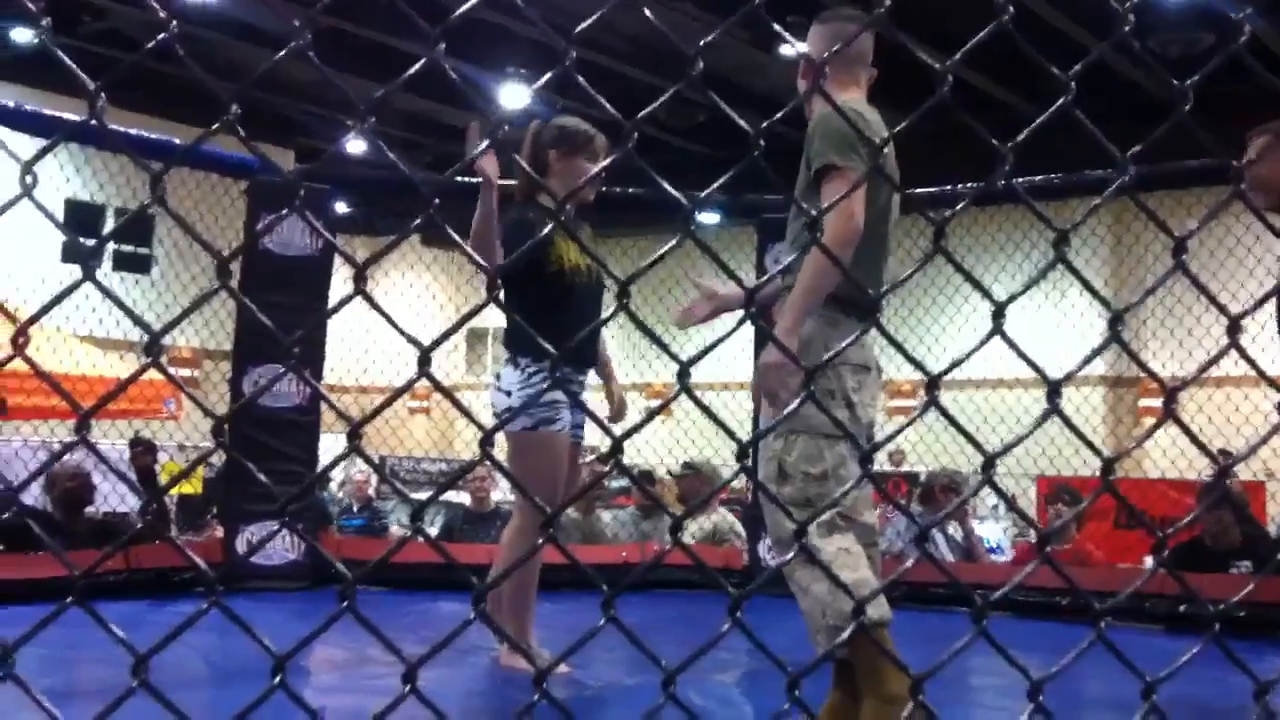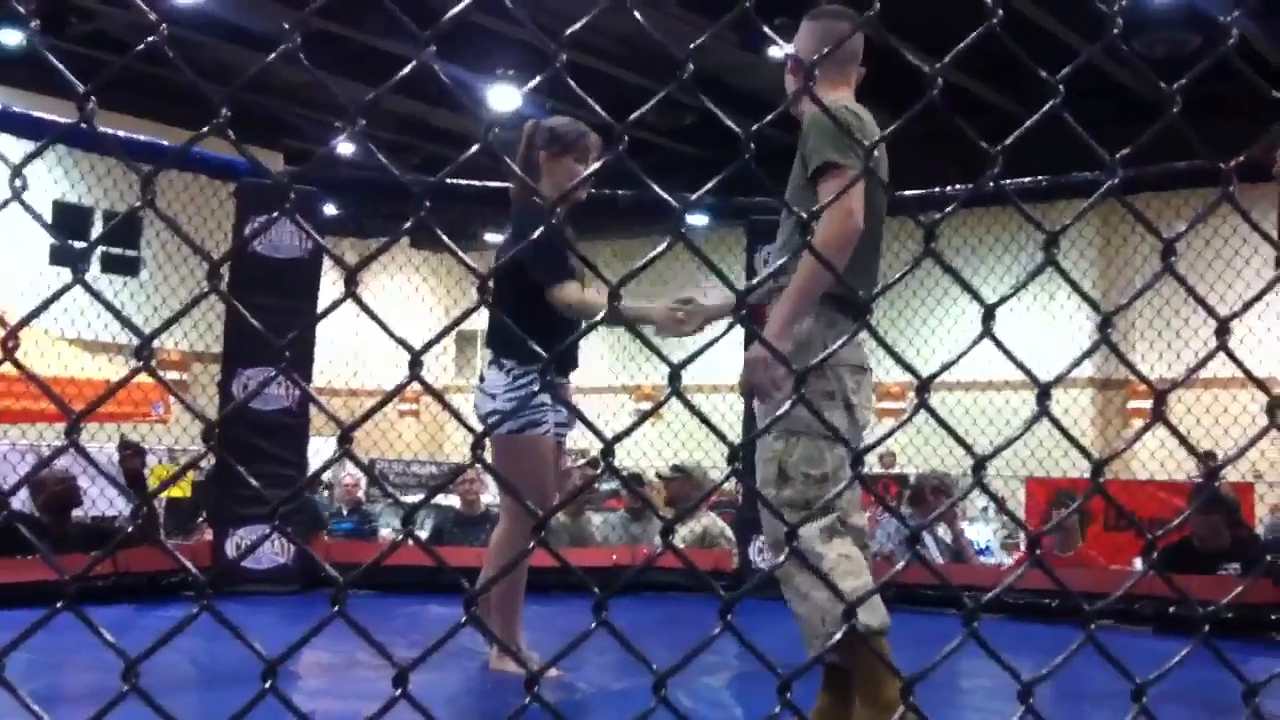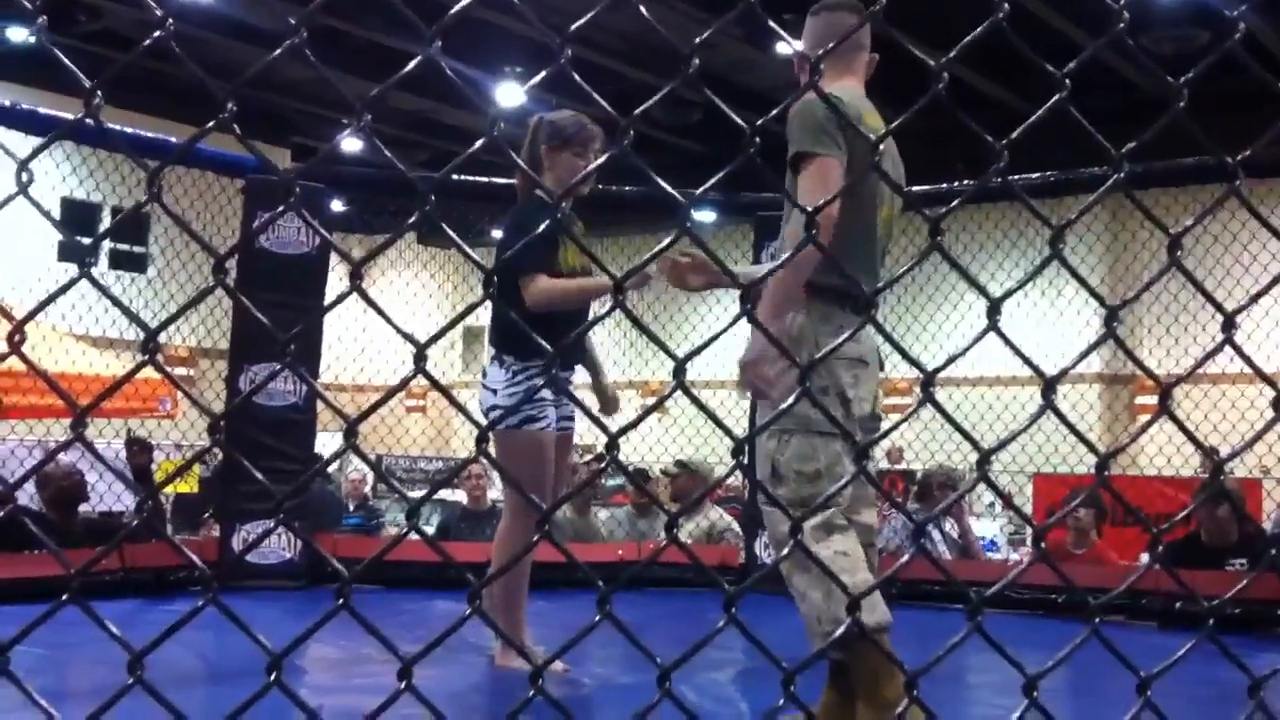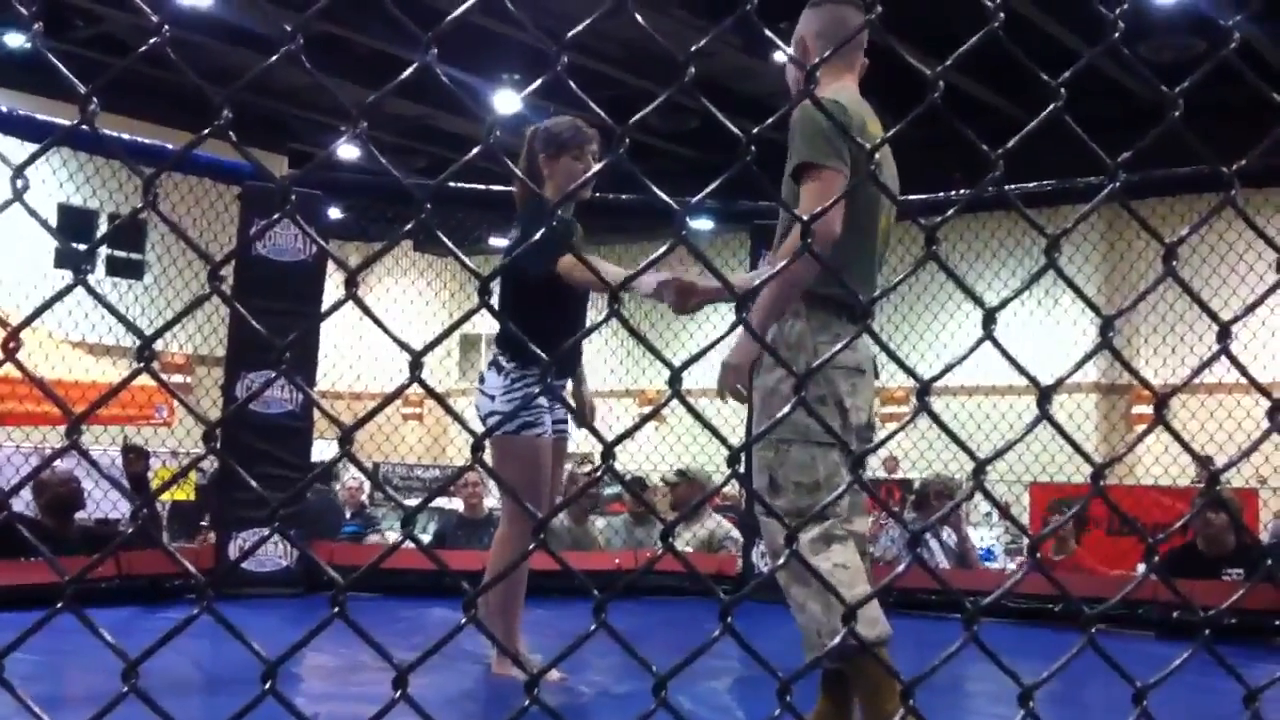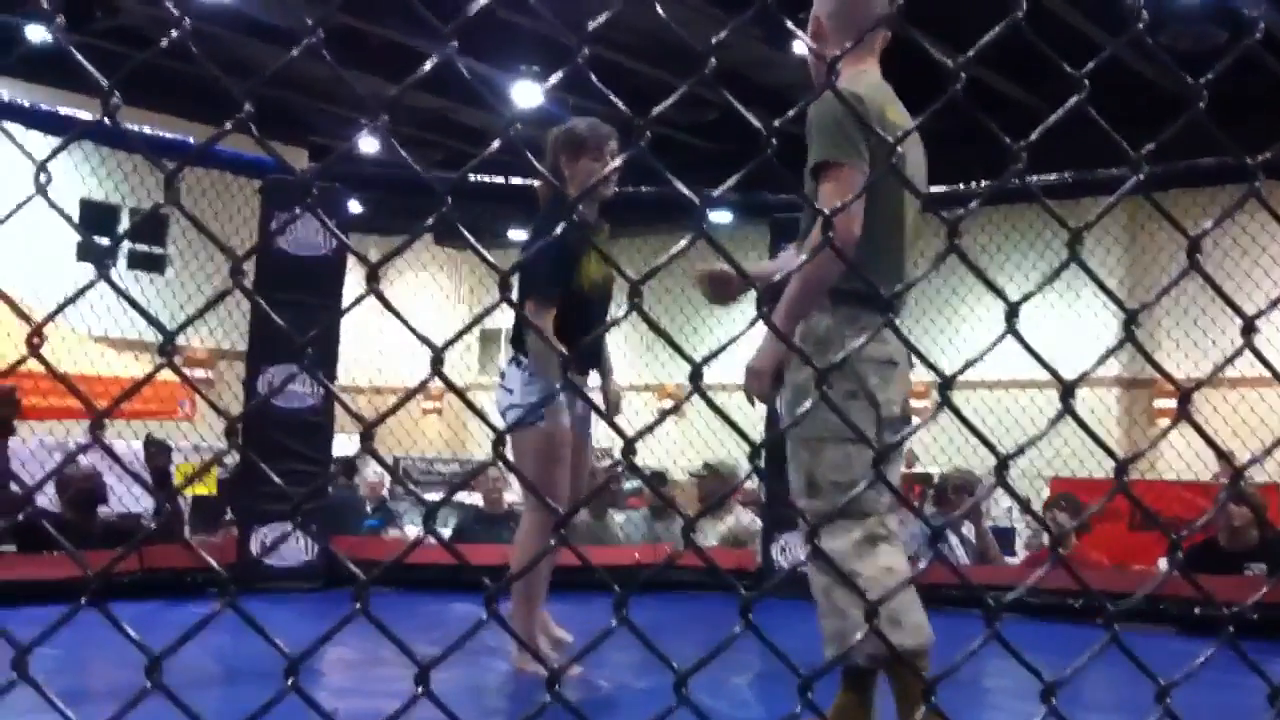
dt=0.4s
person 1, frame 1
left shoulder: (834, 122)
right shoulder: (875, 131)
left elbow: (841, 227)
left wrist: (783, 334)
right wrist: (736, 297)
left hip: (820, 340)
right hip: (848, 344)
left knee: (798, 511)
right knee: (842, 519)
person 1, frame 2
left shoulder: (827, 120)
right shoulder: (862, 128)
left elbow: (841, 225)
left wrist: (773, 331)
right wrist: (721, 306)
left hip: (812, 340)
right hip: (836, 347)
left knee: (799, 518)
right knee: (831, 521)
person 1, frame 3
left shoulder: (816, 110)
right shoulder: (883, 137)
left elbow: (818, 214)
left wrist: (764, 325)
right wrist: (721, 275)
left hip: (812, 332)
right hip: (854, 339)
left knee: (800, 513)
right knee: (842, 516)
person 1, frame 4
left shoulder: (818, 112)
right shoulder: (877, 134)
left elbow: (818, 230)
left wrist: (751, 332)
right wrist: (715, 290)
left hip: (806, 341)
right hip: (848, 347)
left knee: (799, 525)
right knee: (835, 527)
person 1, frame 5
left shoulder: (837, 102)
right shoulder: (901, 119)
left elbow: (839, 230)
left wrist: (777, 334)
right wrist: (749, 277)
left hip: (837, 336)
right hip: (880, 339)
left knee: (844, 527)
right knee: (866, 522)
person 2, frame 1
left shoulder: (578, 231)
right shoulder: (529, 219)
right elbow: (487, 260)
left wrist: (610, 380)
right wrist: (488, 189)
left hip: (567, 384)
right hip: (533, 378)
left knee: (540, 514)
right knee: (536, 513)
left ankle: (501, 624)
right ankle: (517, 644)
person 2, frame 2
left shoulder: (552, 227)
right shoulder: (534, 221)
right elbow: (566, 299)
left wrist: (563, 390)
right wrist: (647, 314)
left hip: (543, 384)
right hip: (519, 381)
left knee: (527, 516)
right knee: (527, 515)
left ankle: (497, 632)
right ankle: (507, 647)
person 2, frame 3
left shoulder: (567, 223)
right shoulder: (531, 215)
right elbow: (537, 295)
left wrist: (599, 374)
right wrist: (617, 283)
left hip: (555, 379)
right hip: (522, 376)
left knee: (541, 512)
right knee: (525, 512)
left ankle: (510, 630)
right ankle: (510, 644)
person 2, frame 4
left shoulder: (563, 225)
right shoulder: (539, 222)
right elbow: (581, 271)
left wrist: (579, 383)
right wrist: (646, 283)
left hip: (549, 385)
right hip: (519, 382)
left knee: (535, 519)
right knee: (522, 518)
left ankle: (498, 625)
right ankle: (508, 652)
person 2, frame 5
left shoulder: (592, 230)
right shoulder: (555, 230)
right elbow: (537, 322)
left wrist: (608, 376)
right wrist: (552, 399)
left hip: (570, 383)
right hip: (537, 381)
left knee: (569, 507)
right knee: (544, 511)
left ankle: (532, 609)
right ankle: (527, 644)
